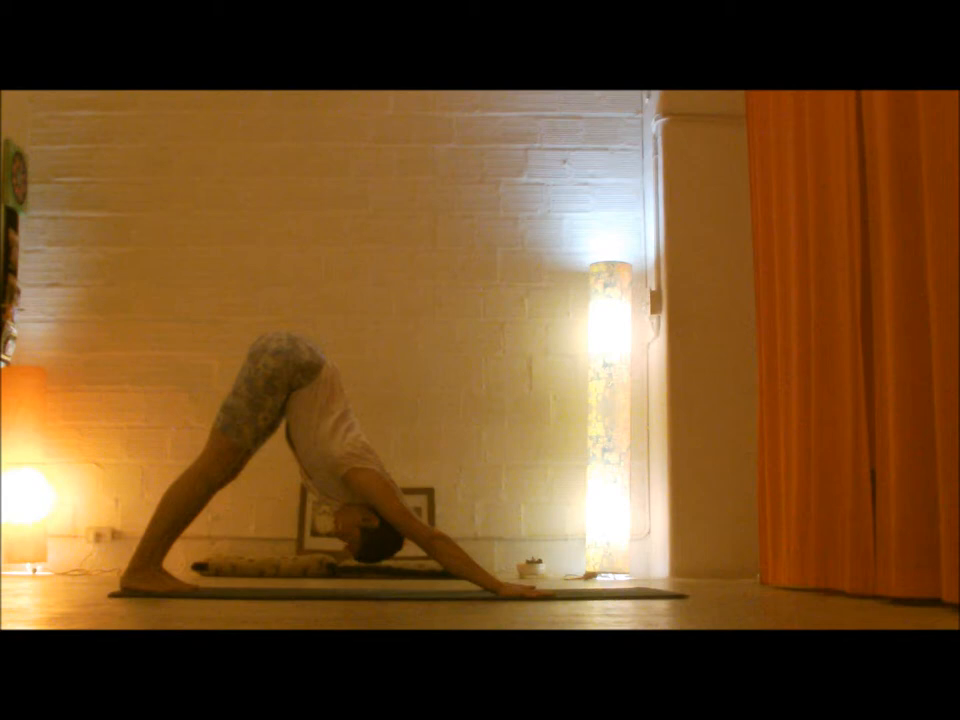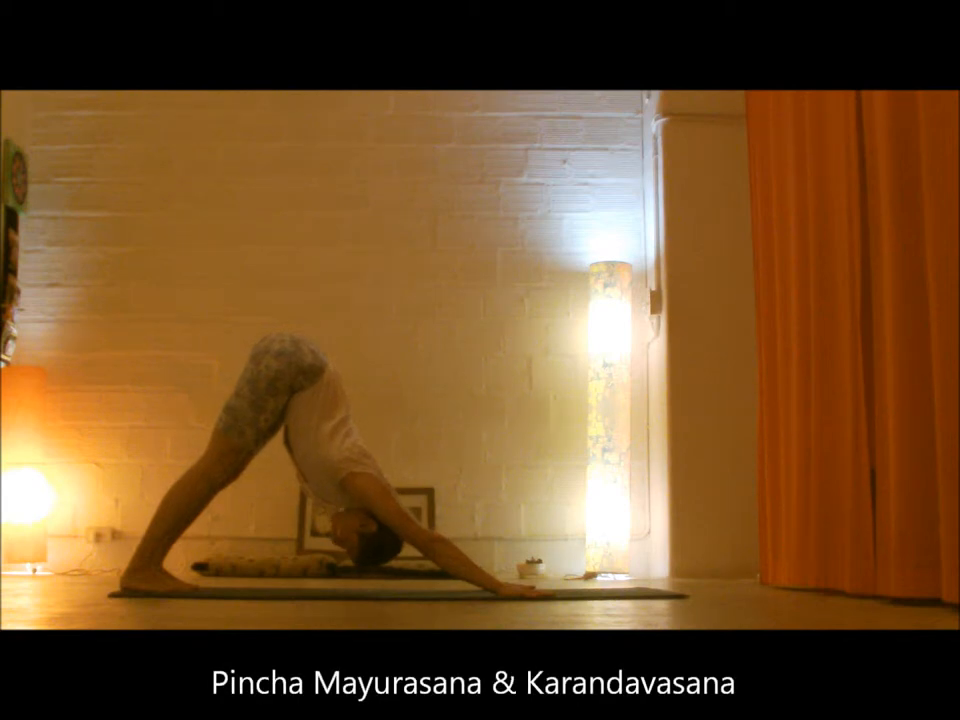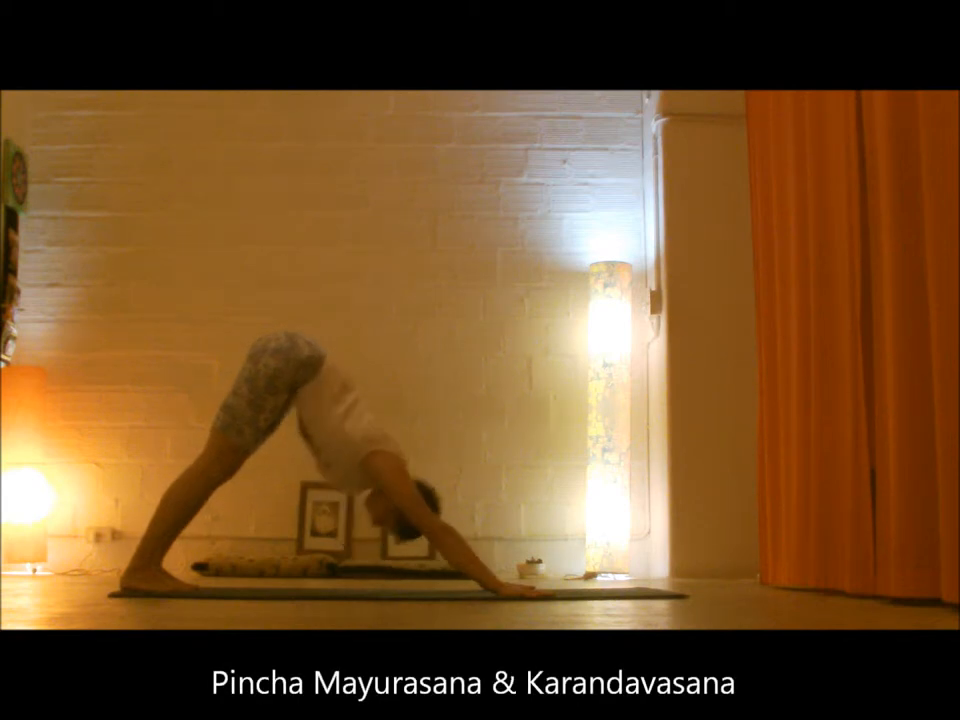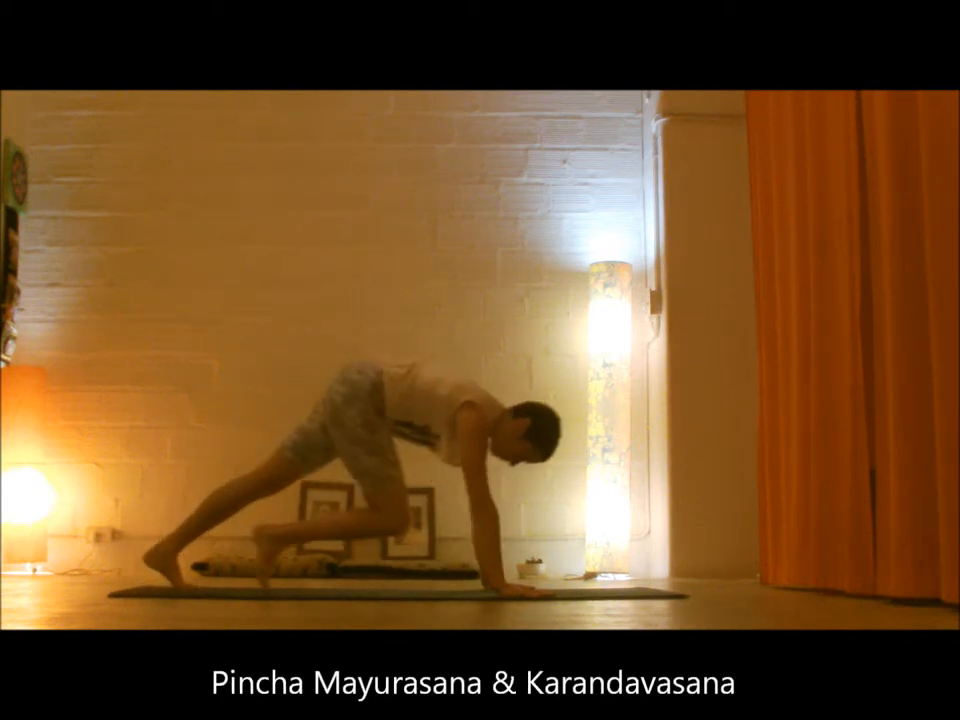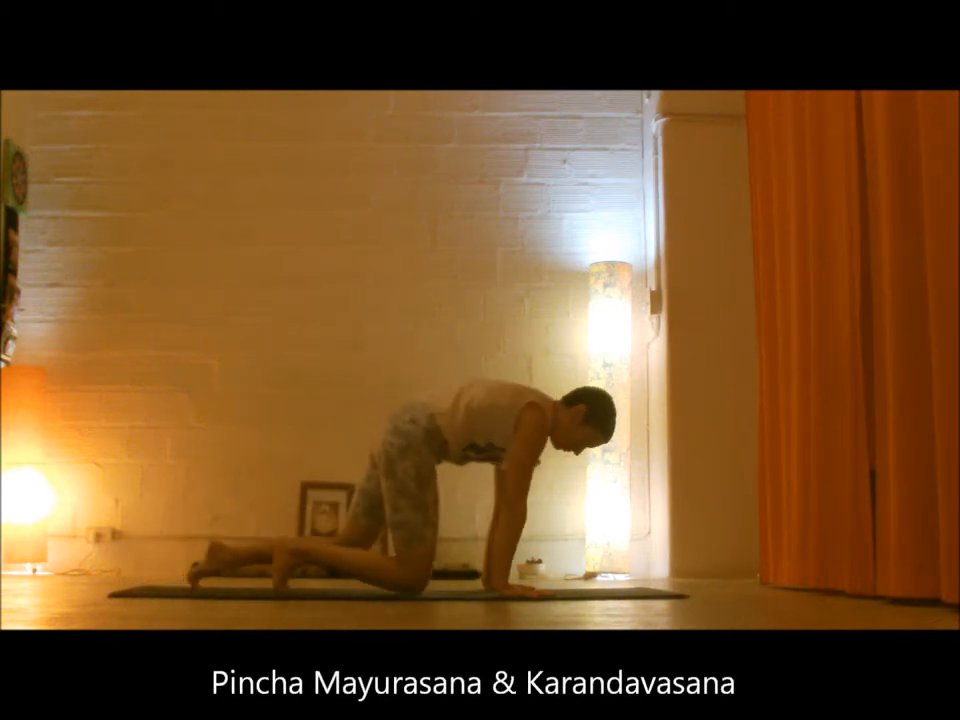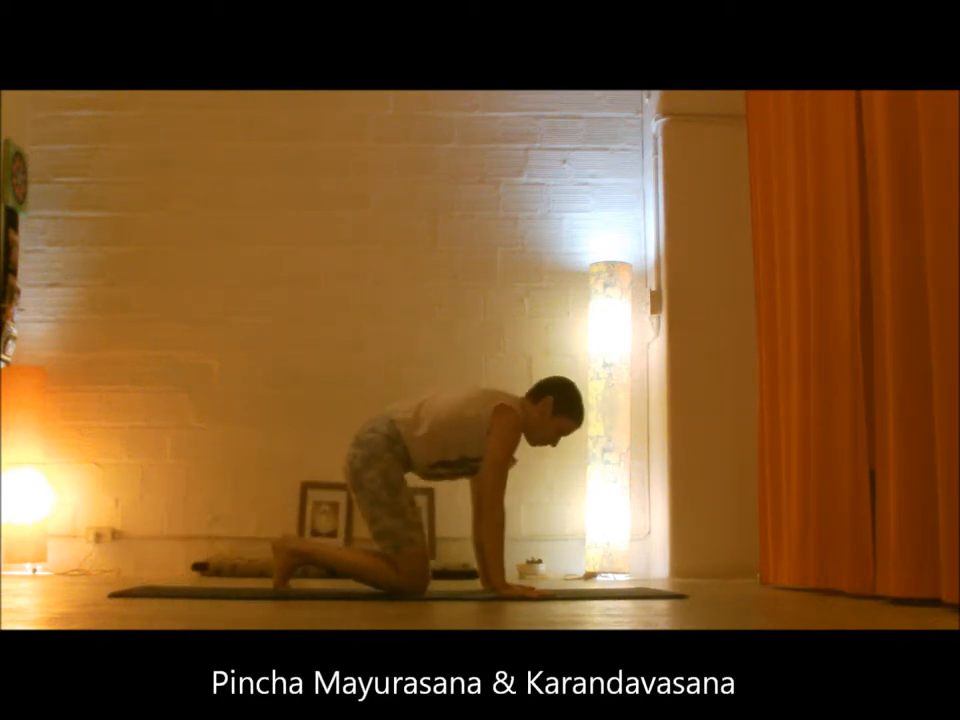
dt=0.7s
person 1, frame 1
right shoulder: (361, 479)
left elbow: (428, 538)
right elbow: (431, 538)
left hip: (289, 369)
right hip: (282, 359)
left knee: (224, 471)
right knee: (213, 466)
left ankle: (149, 567)
right ankle: (140, 567)
person 1, frame 2
right shoulder: (358, 484)
left elbow: (429, 542)
right elbow: (430, 542)
left hip: (291, 367)
right hip: (285, 360)
left knee: (225, 473)
right knee: (215, 468)
left ankle: (149, 566)
right ankle: (140, 567)
person 1, frame 3
left shoulder: (386, 470)
right shoulder: (385, 465)
left elbow: (438, 531)
right elbow: (437, 530)
left wrist: (486, 579)
right wrist: (496, 584)
left hip: (291, 364)
right hip: (285, 358)
left knee: (220, 468)
right knee: (214, 466)
left ankle: (150, 565)
right ankle: (141, 567)
person 1, frame 4
left shoulder: (485, 421)
right shoulder: (476, 418)
left elbow: (482, 508)
right elbow: (482, 507)
left wrist: (492, 576)
right wrist: (498, 582)
left hip: (353, 394)
right hip: (358, 396)
left knee: (264, 481)
right knee: (393, 520)
left ankle: (166, 550)
right ankle: (277, 536)
person 1, frame 5
left shoulder: (519, 420)
right shoulder: (538, 417)
left elbow: (503, 507)
right elbow: (514, 507)
left wrist: (490, 576)
right wrist: (500, 582)
left hip: (406, 433)
right hip: (415, 444)
left knee: (348, 548)
right knee: (411, 578)
left ankle: (232, 556)
right ankle: (295, 549)
person 1, frame 6
left shoulder: (489, 424)
right shoulder: (509, 418)
left elbow: (481, 509)
right elbow: (491, 506)
left wrist: (488, 578)
right wrist: (499, 583)
left hip: (376, 448)
right hip: (379, 453)
left knee: (408, 567)
right knee: (412, 581)
left ankle: (300, 549)
right ankle: (298, 552)
